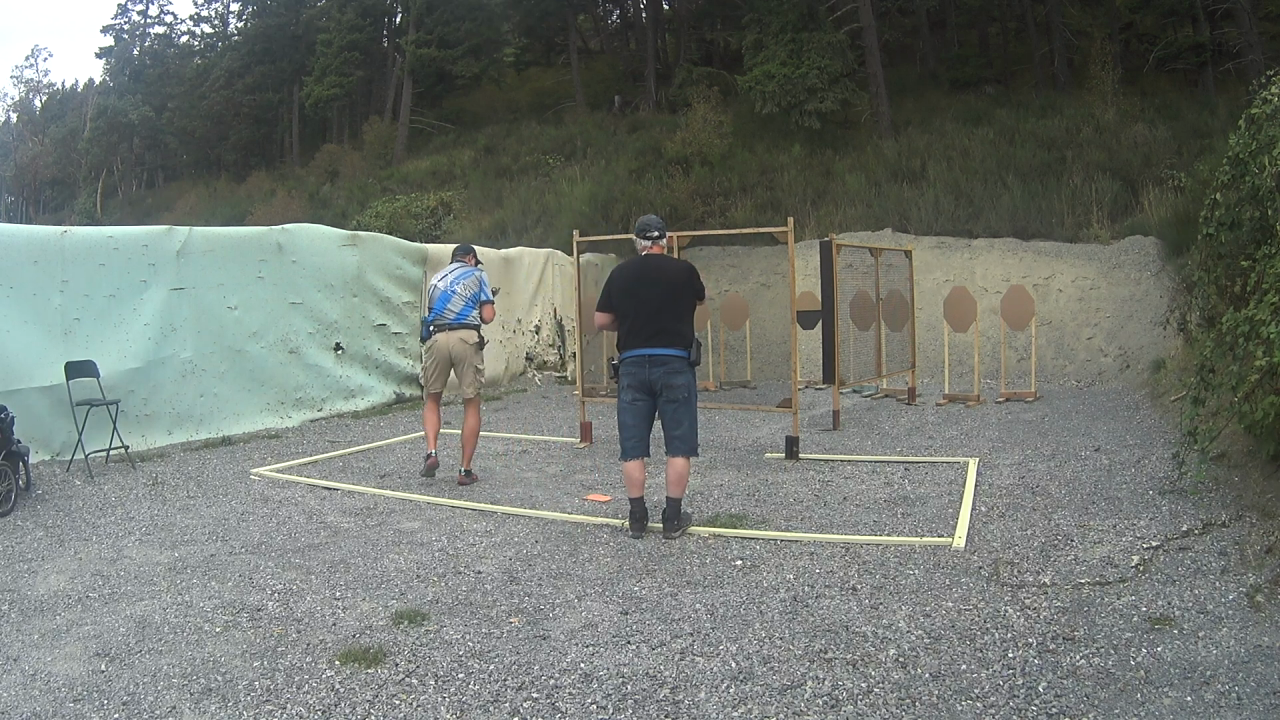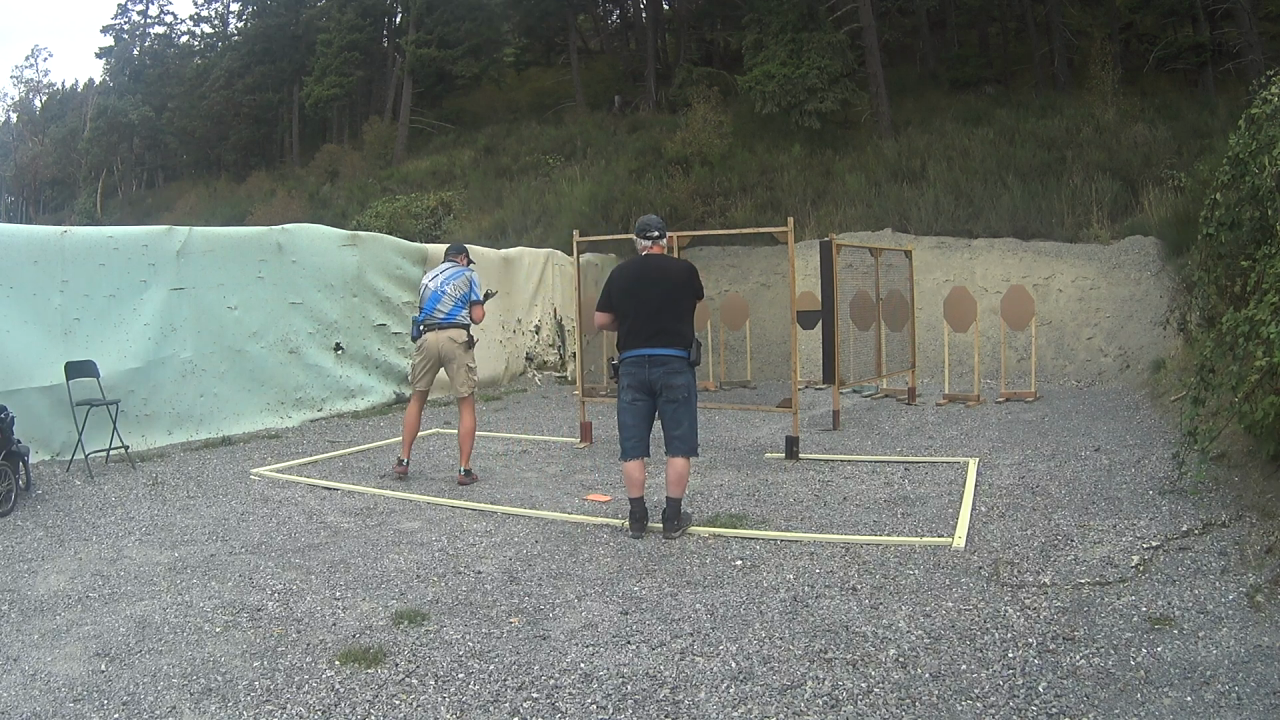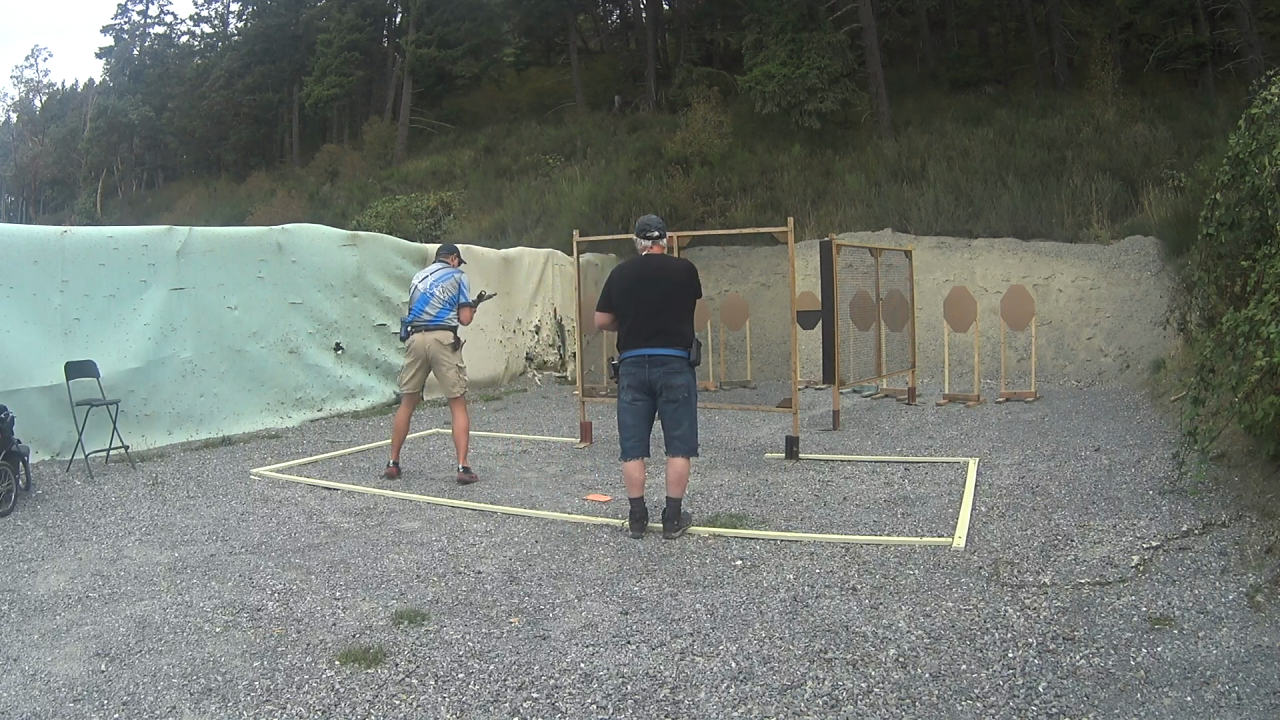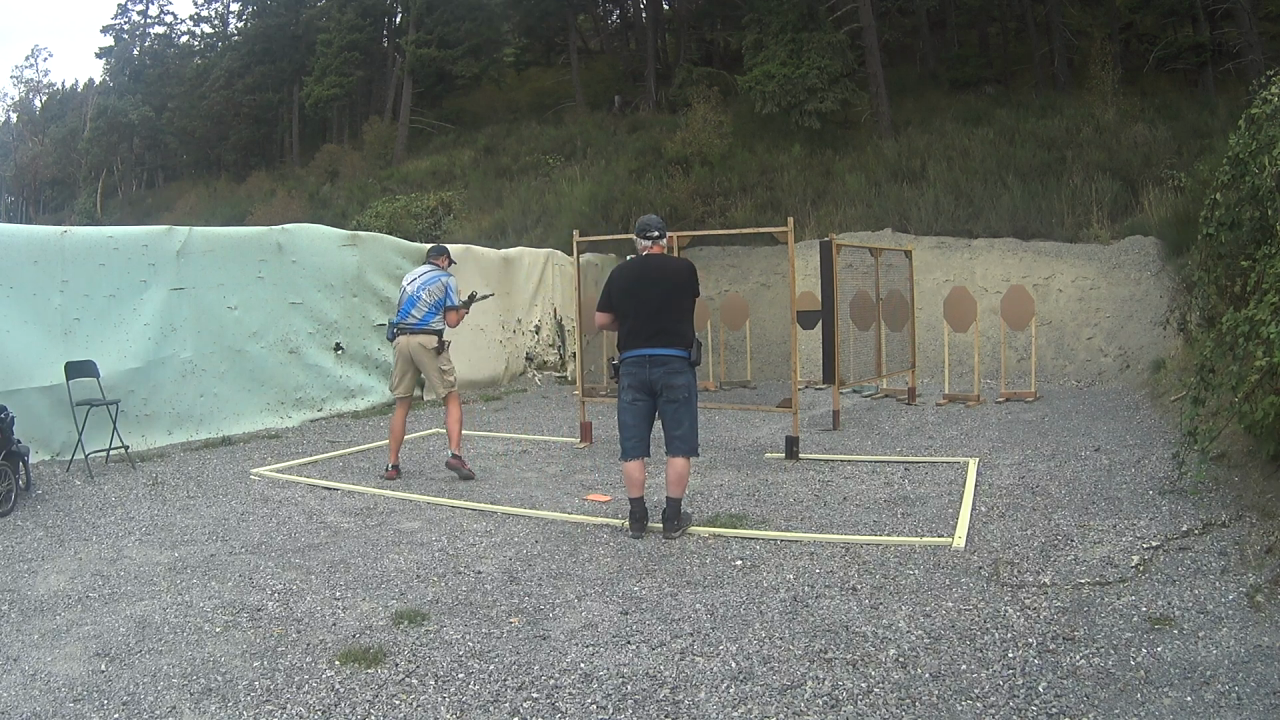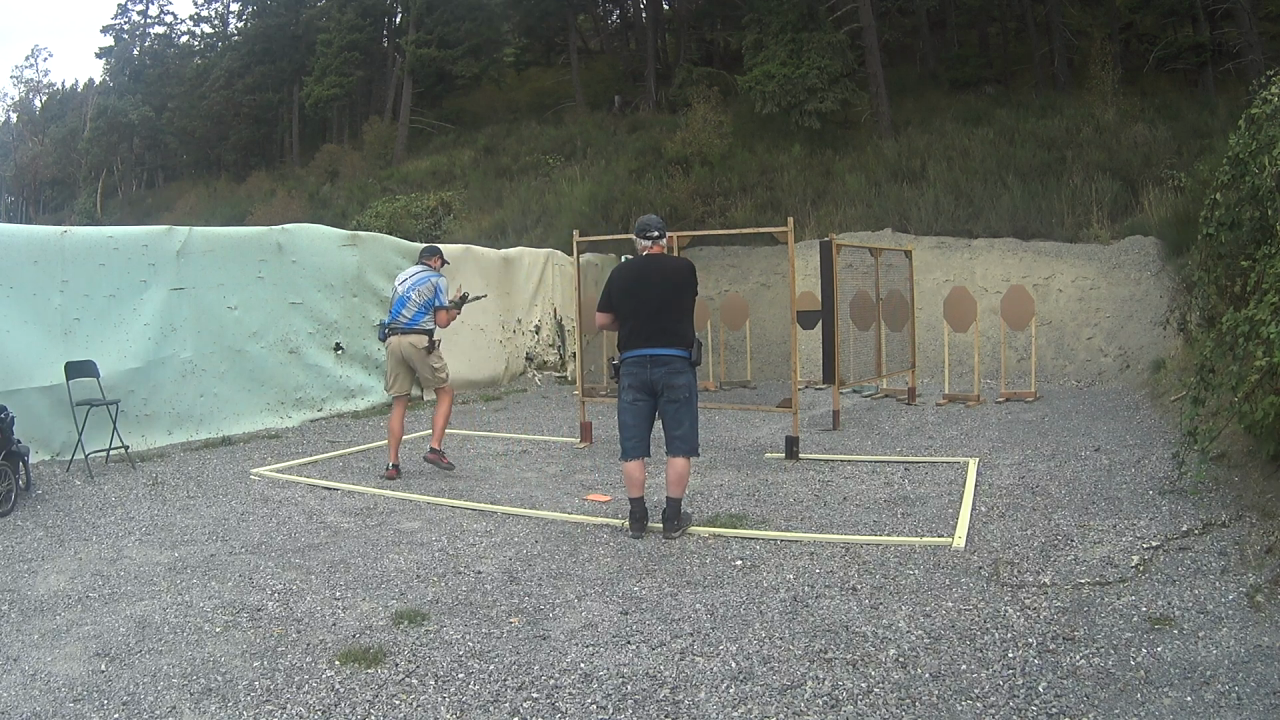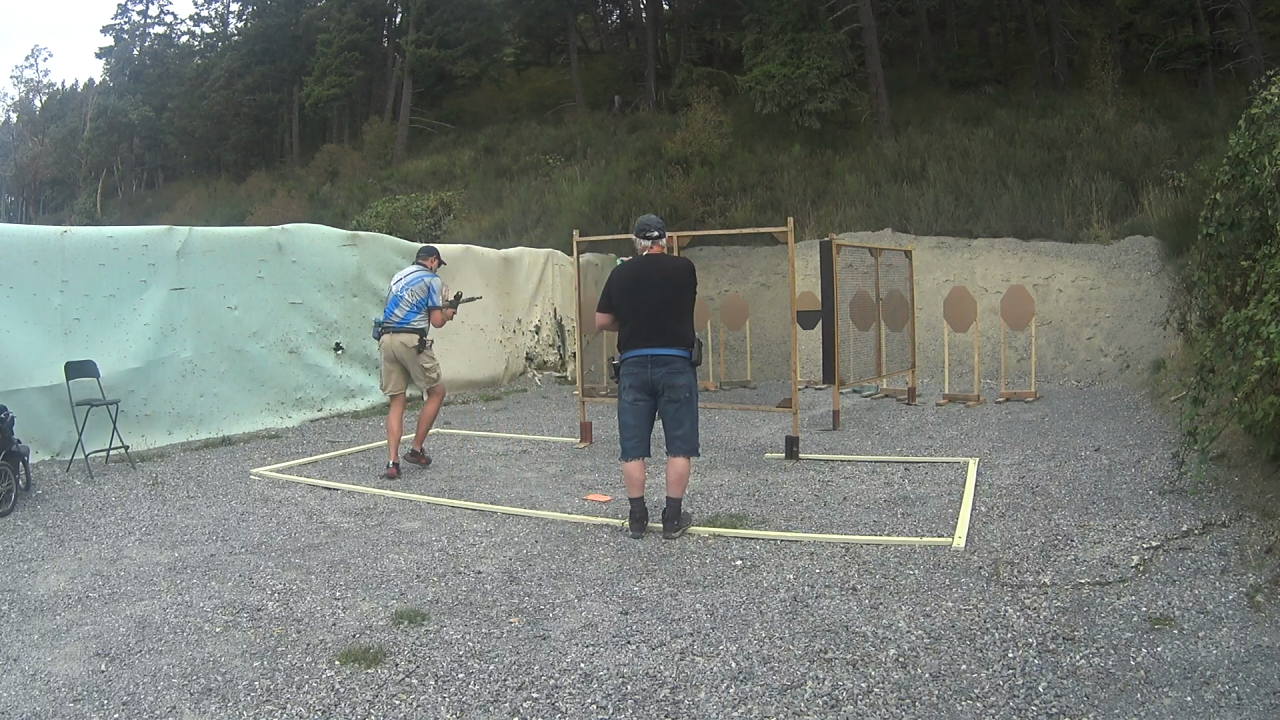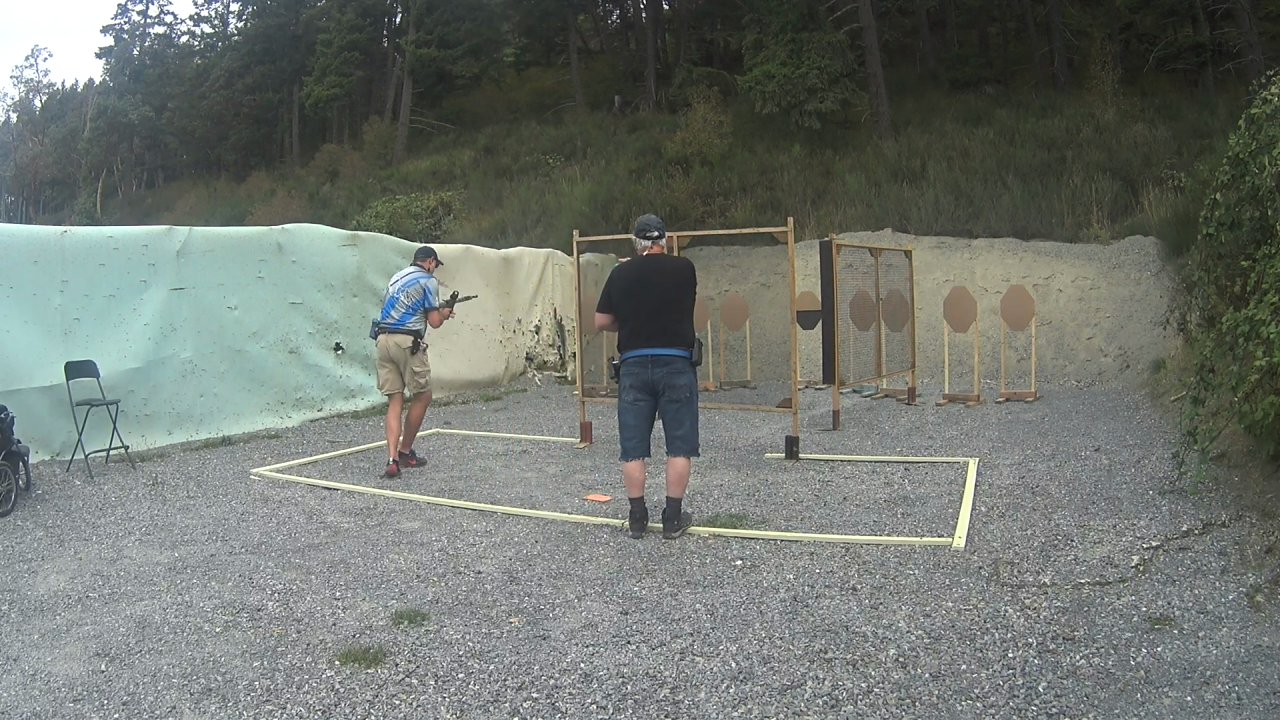
dt=0.1s
person 1, frame 1
left shoulder: (620, 273)
right shoulder: (684, 270)
left elbow: (601, 321)
right elbow: (700, 299)
left hip: (633, 366)
right hip: (674, 364)
left knee: (633, 447)
right knee: (678, 446)
left ankle: (637, 518)
right ankle: (673, 518)
person 1, frame 2
left shoulder: (620, 273)
right shoulder: (684, 270)
left elbow: (601, 321)
right elbow: (698, 297)
left hip: (633, 365)
right hip: (674, 364)
left knee: (633, 447)
right knee: (678, 446)
left ankle: (637, 517)
right ankle: (673, 518)
person 1, frame 3
left shoulder: (620, 273)
right shoulder: (684, 269)
left elbow: (601, 321)
left hip: (633, 365)
right hip: (674, 364)
left knee: (633, 447)
right knee: (678, 446)
left ankle: (637, 517)
right ankle: (673, 518)
person 1, frame 4
left shoulder: (620, 273)
right shoulder: (684, 269)
left elbow: (602, 321)
left hip: (633, 365)
right hip: (674, 364)
left knee: (633, 447)
right knee: (678, 445)
left ankle: (637, 518)
right ankle: (673, 518)
person 1, frame 5
left shoulder: (620, 273)
right shoulder: (684, 268)
left elbow: (602, 321)
left hip: (633, 365)
right hip: (675, 364)
left knee: (633, 447)
right knee: (679, 445)
left ankle: (637, 517)
right ankle: (673, 518)
person 1, frame 6
left shoulder: (620, 273)
right shoulder: (684, 268)
left elbow: (602, 322)
left hip: (634, 365)
right hip: (675, 364)
left knee: (633, 447)
right knee: (679, 445)
left ankle: (637, 518)
right ankle: (673, 518)
person 1, frame 7
left shoulder: (620, 273)
right shoulder: (684, 268)
left elbow: (602, 322)
left hip: (634, 365)
right hip: (676, 364)
left knee: (633, 447)
right knee: (679, 445)
left ankle: (637, 518)
right ankle: (673, 518)
person 2, frame 1
left shoulder: (435, 279)
right shoulder: (478, 275)
right elbow: (488, 317)
right wrist: (482, 309)
left hip: (436, 340)
right hip: (467, 339)
left knee: (432, 400)
right knee: (471, 405)
left ankle: (432, 453)
right ankle: (466, 469)
person 2, frame 2
left shoulder: (427, 277)
right shoulder: (468, 274)
right elbow: (477, 317)
right wrist: (478, 307)
left hip: (427, 339)
right hip: (456, 339)
left knee: (417, 400)
right knee: (466, 405)
left ankle: (403, 460)
right ankle: (464, 469)
person 2, frame 3
left shoulder: (418, 277)
right shoulder: (459, 276)
right elbow: (465, 318)
right wrist: (471, 308)
left hip: (415, 340)
right hip: (443, 340)
left knee: (408, 402)
right knee: (458, 404)
left ankle: (393, 463)
right ankle: (463, 466)
person 2, frame 4
left shoulder: (409, 277)
right shoulder: (447, 279)
right elbow: (452, 322)
right wrist: (461, 313)
left hip: (402, 342)
right hip: (429, 342)
left knee: (402, 405)
right knee: (452, 400)
left ankle: (393, 465)
right ankle: (455, 456)
person 2, frame 5
left shoulder: (401, 277)
right shoulder: (437, 279)
right elbow: (441, 322)
left wrist: (448, 303)
right wrist: (452, 313)
left hip: (394, 342)
right hip: (420, 342)
left knee: (399, 404)
right knee: (445, 393)
left ankle: (392, 464)
right ankle: (435, 449)
person 2, frame 6
left shoulder: (399, 276)
right shoulder: (432, 280)
right elbow: (437, 321)
left wrist: (441, 303)
right wrist: (447, 313)
left hip: (387, 340)
right hip: (413, 341)
left knee: (397, 403)
right knee: (436, 392)
left ankle: (393, 463)
right ankle: (416, 448)
person 2, frame 7
left shoulder: (397, 277)
right shoulder: (428, 281)
right elbow: (434, 322)
left wrist: (436, 308)
right wrist: (444, 313)
left hip: (384, 340)
right hip: (407, 343)
left knee: (395, 402)
right knee: (422, 397)
left ankle: (393, 459)
right ankle: (405, 452)
